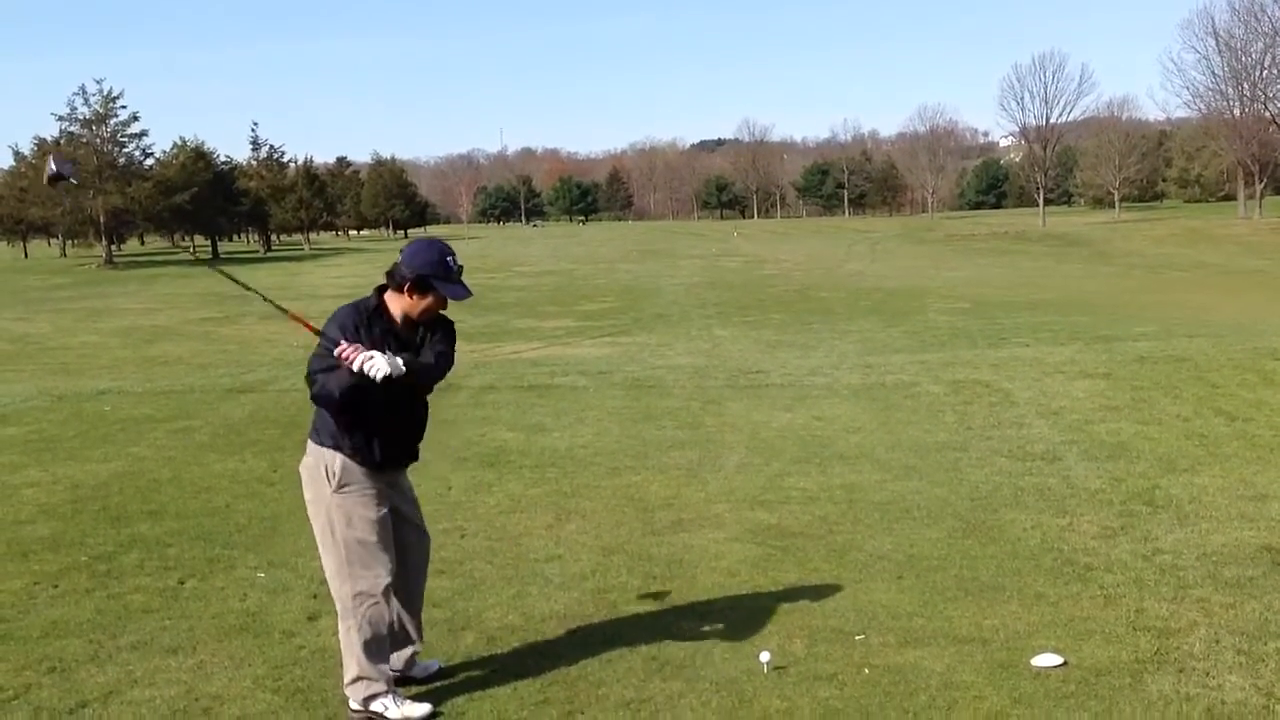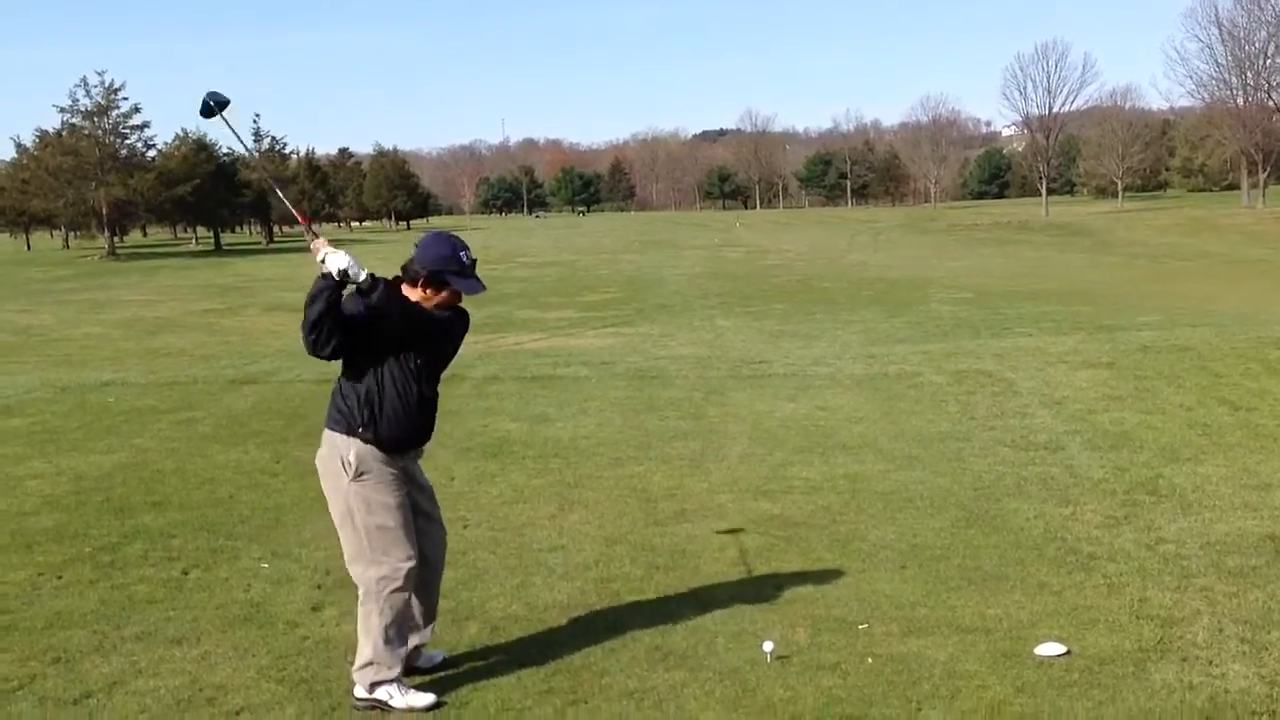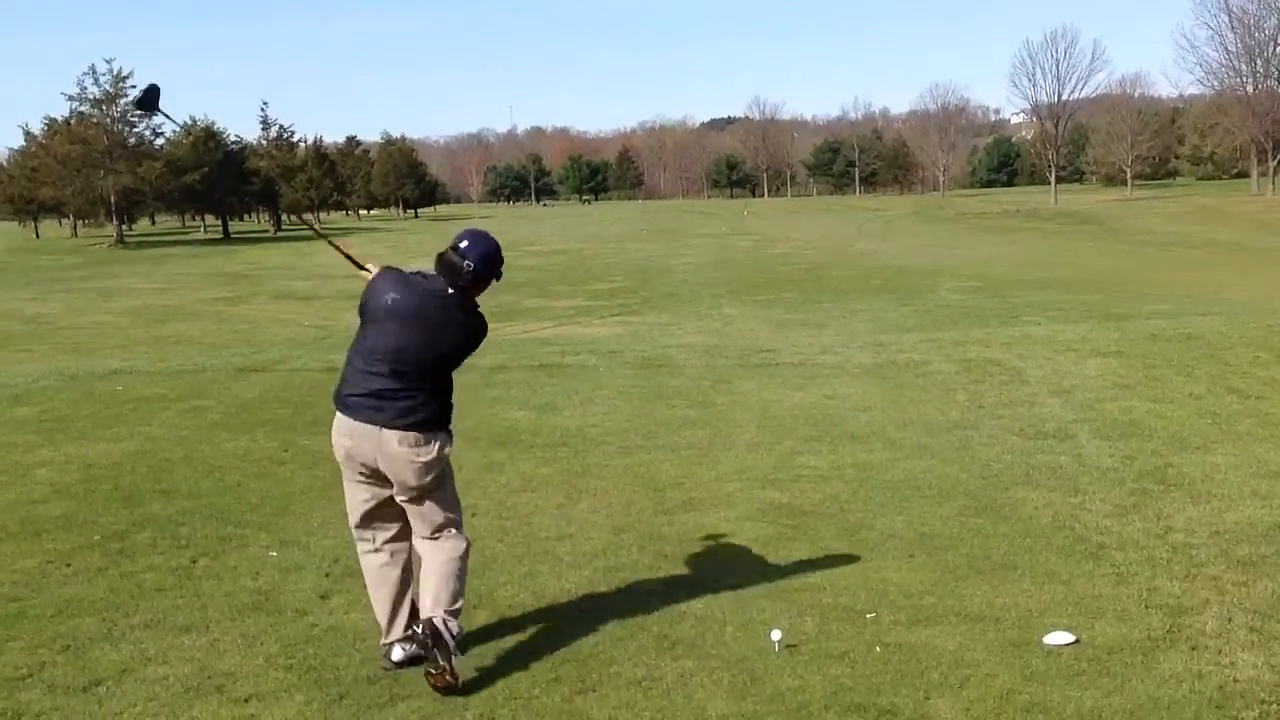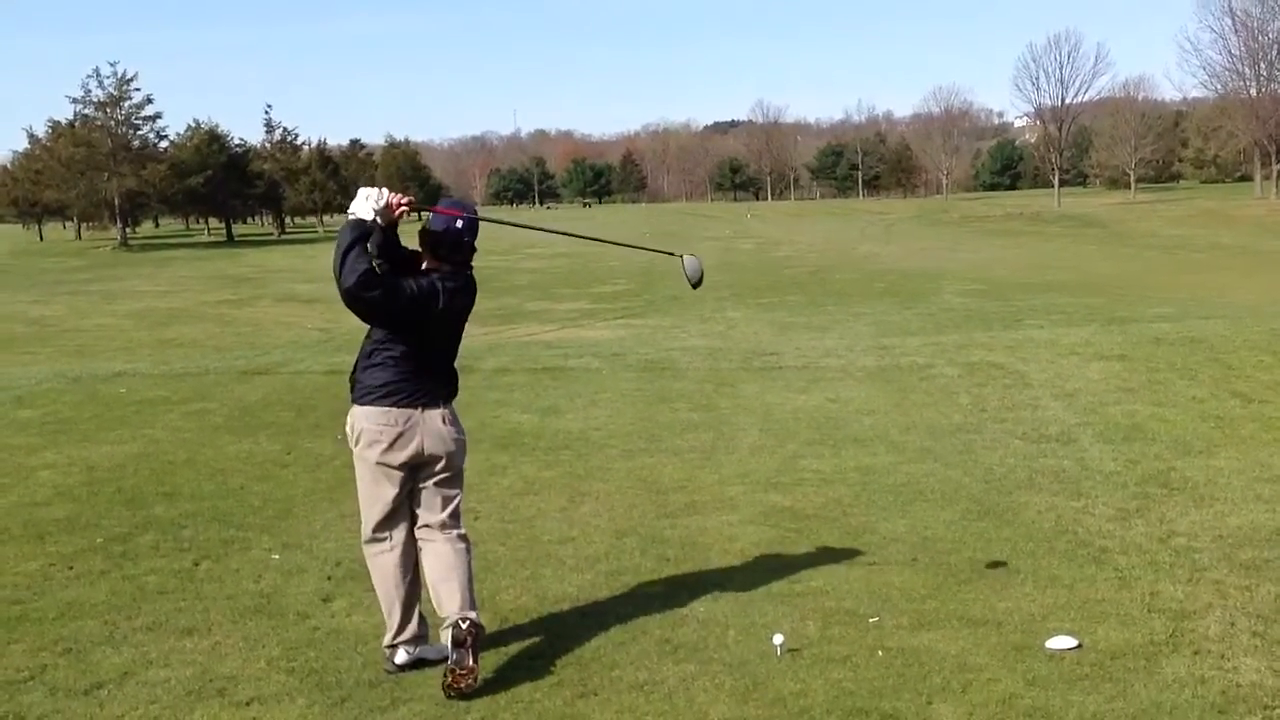
dt=0.5s
person 1, frame 1
left shoulder: (438, 330)
right shoulder: (353, 320)
left elbow: (429, 371)
right elbow: (322, 390)
left wrist: (389, 366)
right wrist: (355, 372)
left hip: (391, 466)
right hip: (342, 467)
left knee: (410, 561)
right knee: (366, 580)
left ankle: (397, 658)
person 1, frame 2
left shoulder: (450, 321)
right shoulder: (367, 305)
left elbow: (411, 322)
right elbow: (321, 342)
left wrist: (361, 278)
right wrist: (331, 279)
left hip: (402, 453)
right hip: (358, 454)
left knee: (426, 549)
right knee: (389, 565)
left ankle: (405, 648)
right ankle: (376, 680)
person 1, frame 3
left shoulder: (389, 287)
right shoulder: (471, 325)
left elbow: (382, 286)
left hip: (352, 428)
right hip: (413, 440)
left knee: (378, 537)
right knee: (441, 532)
left ankle: (399, 640)
right ankle: (436, 623)
person 1, frame 4
left shoulder: (420, 293)
right shoulder: (459, 286)
left elbow: (358, 284)
right elbow: (395, 264)
left wrist: (361, 218)
right wrist: (383, 226)
left hip: (381, 422)
right hip: (436, 421)
left knee: (386, 536)
right knee: (442, 529)
left ankle: (405, 643)
right ankle: (460, 622)
